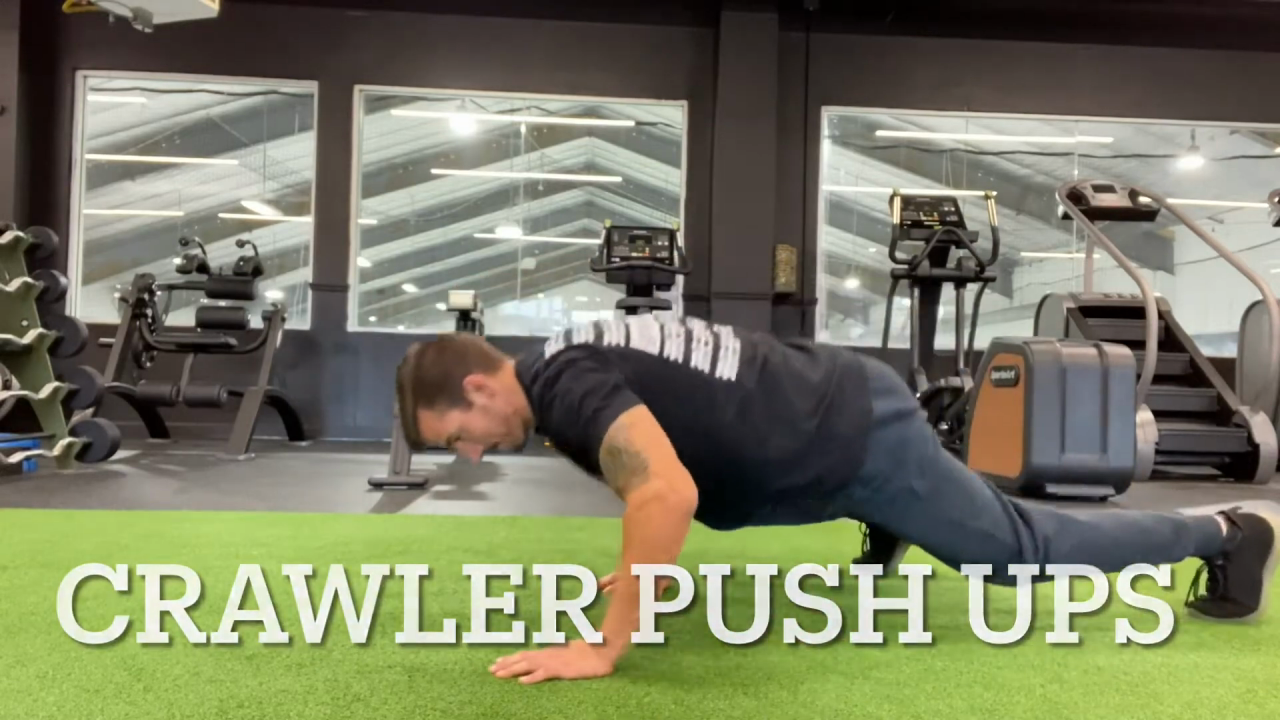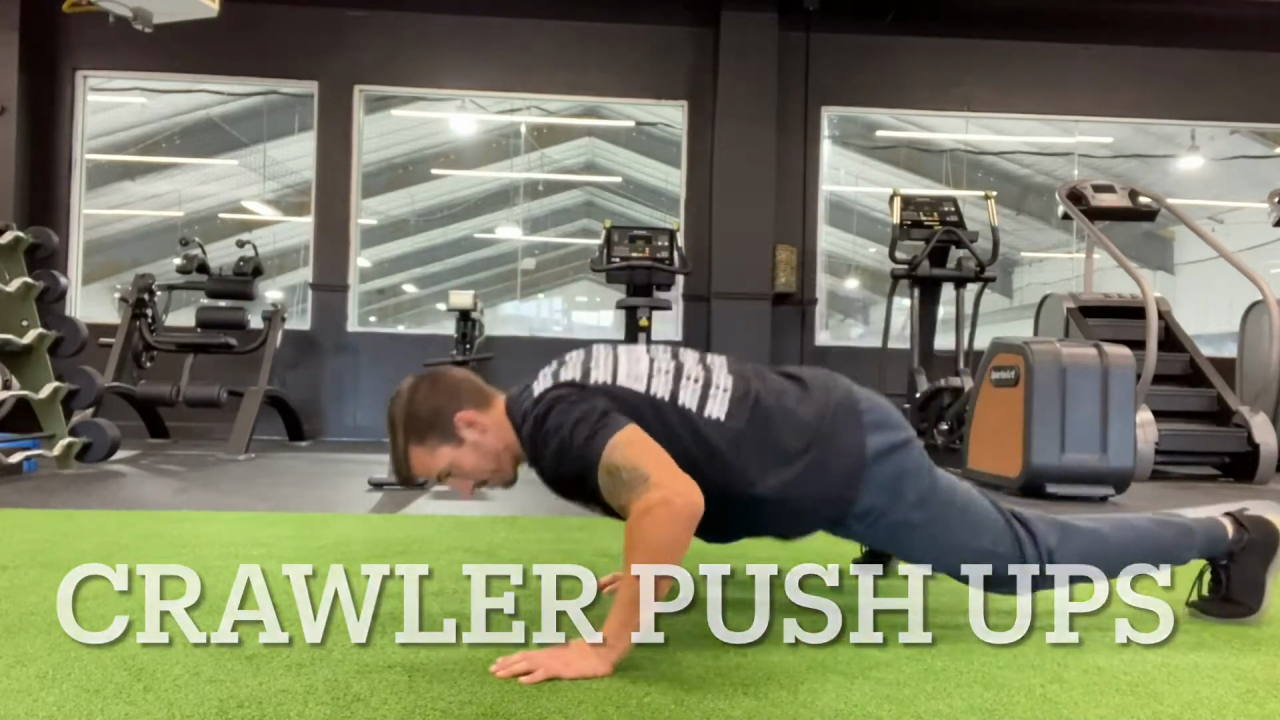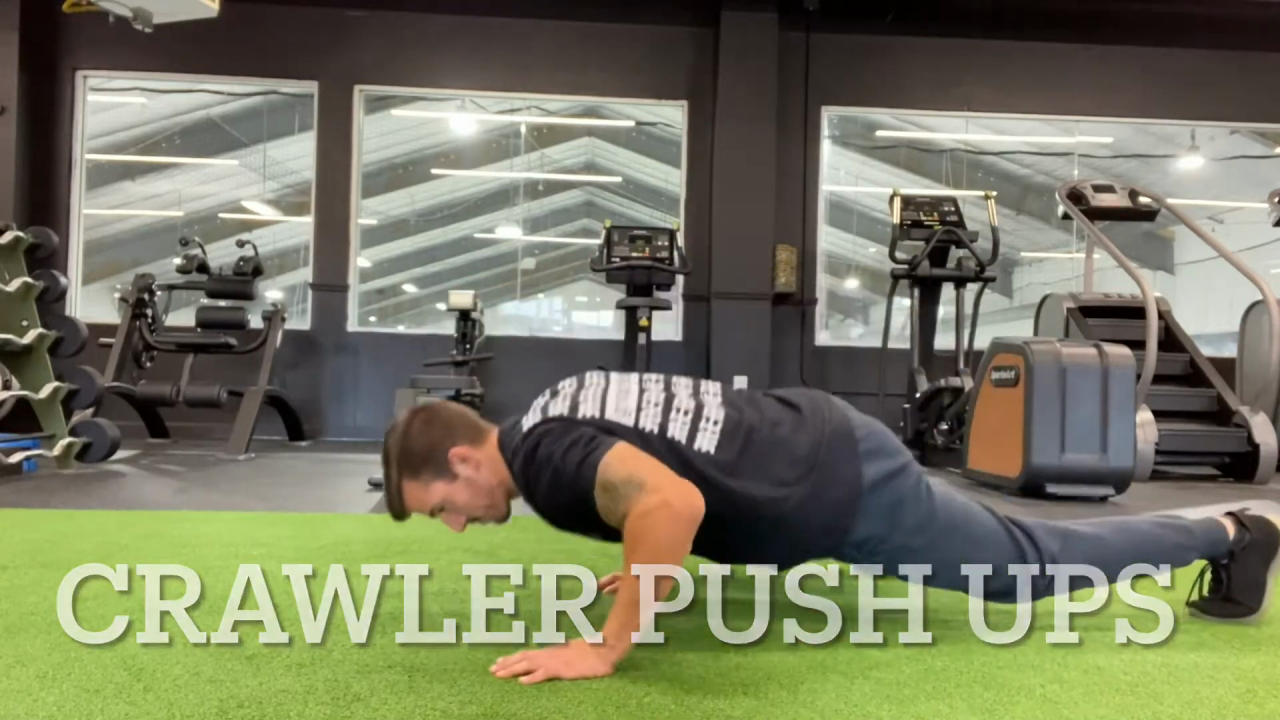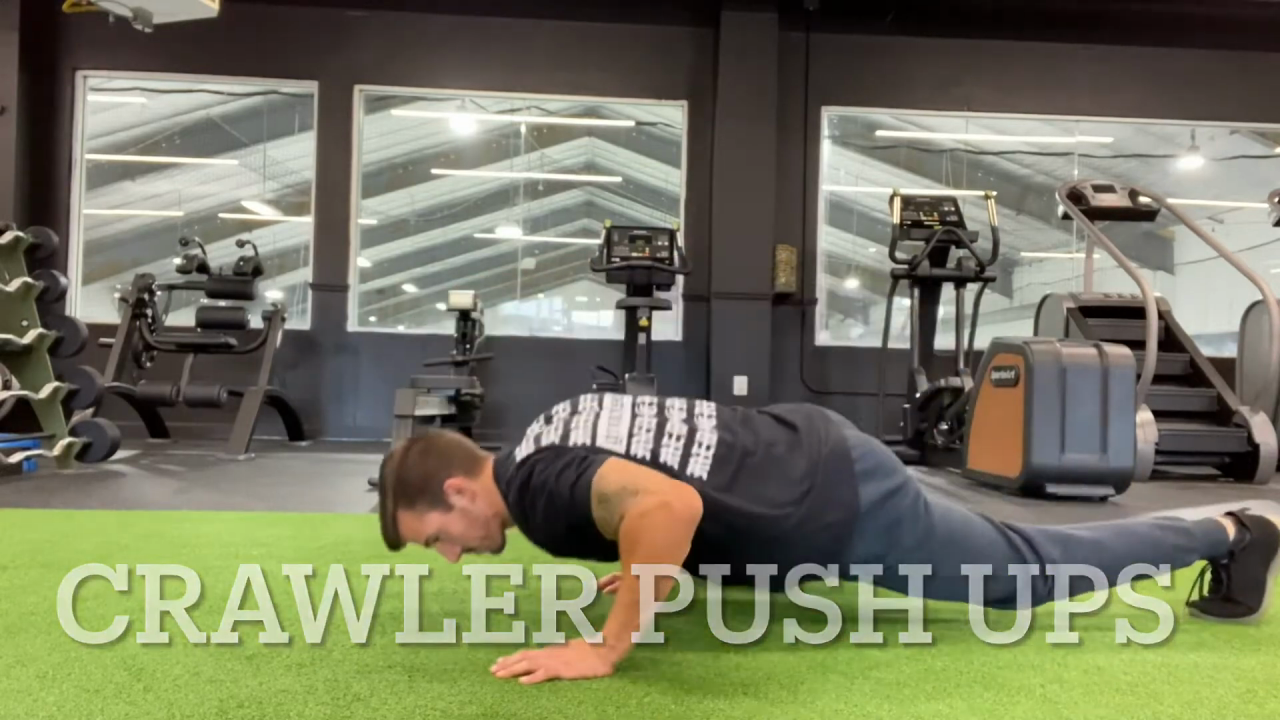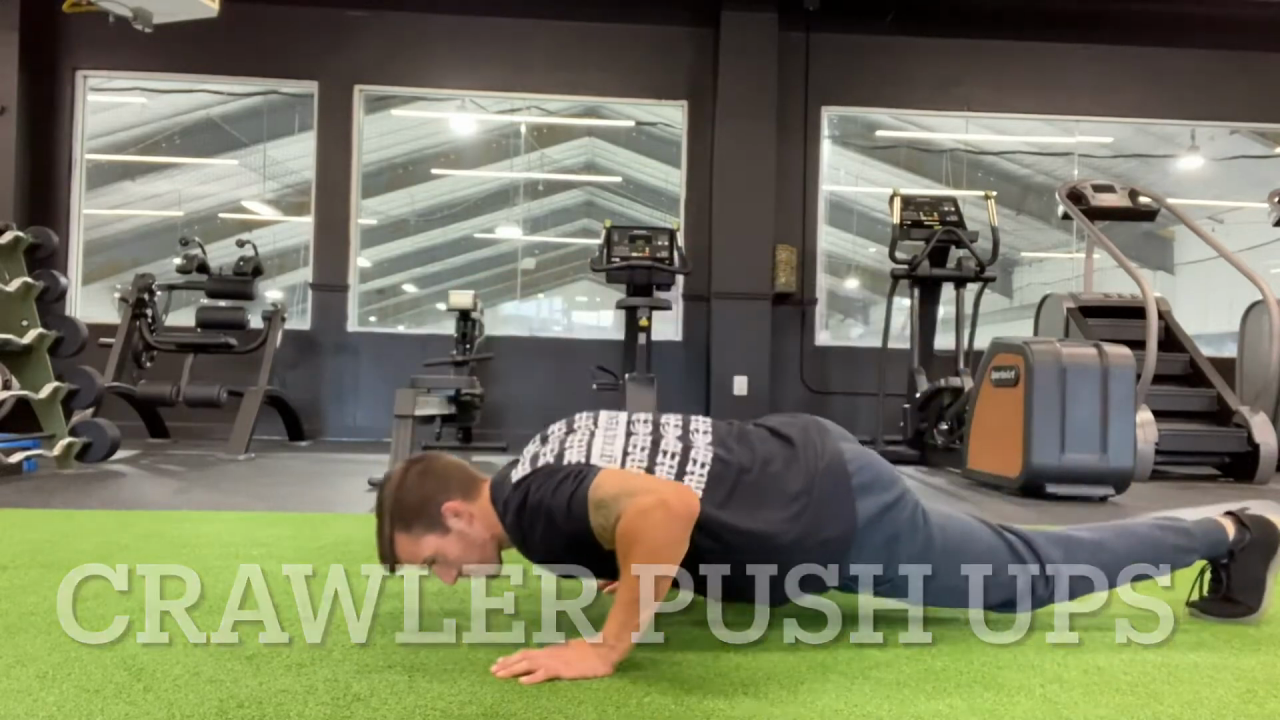
dt=0.1s
person 1, frame 1
left shoulder: (567, 390)
right shoulder: (565, 366)
left elbow: (668, 494)
right elbow: (678, 473)
left wrist: (606, 645)
right wrist: (646, 562)
left hip: (856, 433)
right hip: (824, 393)
left knee: (1019, 549)
right knee: (723, 506)
right ankle: (890, 524)
person 1, frame 2
left shoulder: (558, 422)
right shoulder: (557, 393)
left elbow: (673, 503)
left wrist: (605, 646)
right wrist: (643, 566)
left hip: (852, 463)
right hip: (817, 411)
left knee: (1020, 556)
right knee: (722, 520)
right ankle: (887, 534)
person 1, frame 3
left shoulder: (548, 462)
right shoulder: (553, 423)
left elbow: (676, 507)
left wrist: (607, 646)
right wrist: (649, 559)
left hip: (847, 486)
right hip: (812, 429)
left knee: (1028, 566)
right ankle: (883, 550)
person 1, frame 4
left shoulder: (543, 487)
right shoulder: (548, 443)
left elbow: (672, 507)
left wrist: (606, 647)
right wrist: (647, 563)
left hip: (844, 503)
right hip: (810, 442)
left knee: (1027, 570)
right ankle: (884, 561)
person 1, frame 5
left shoulder: (539, 509)
right shoulder: (542, 466)
left elbow: (668, 506)
left wrist: (606, 645)
right wrist: (647, 574)
left hip: (840, 514)
right hip: (806, 453)
left knee: (1026, 576)
